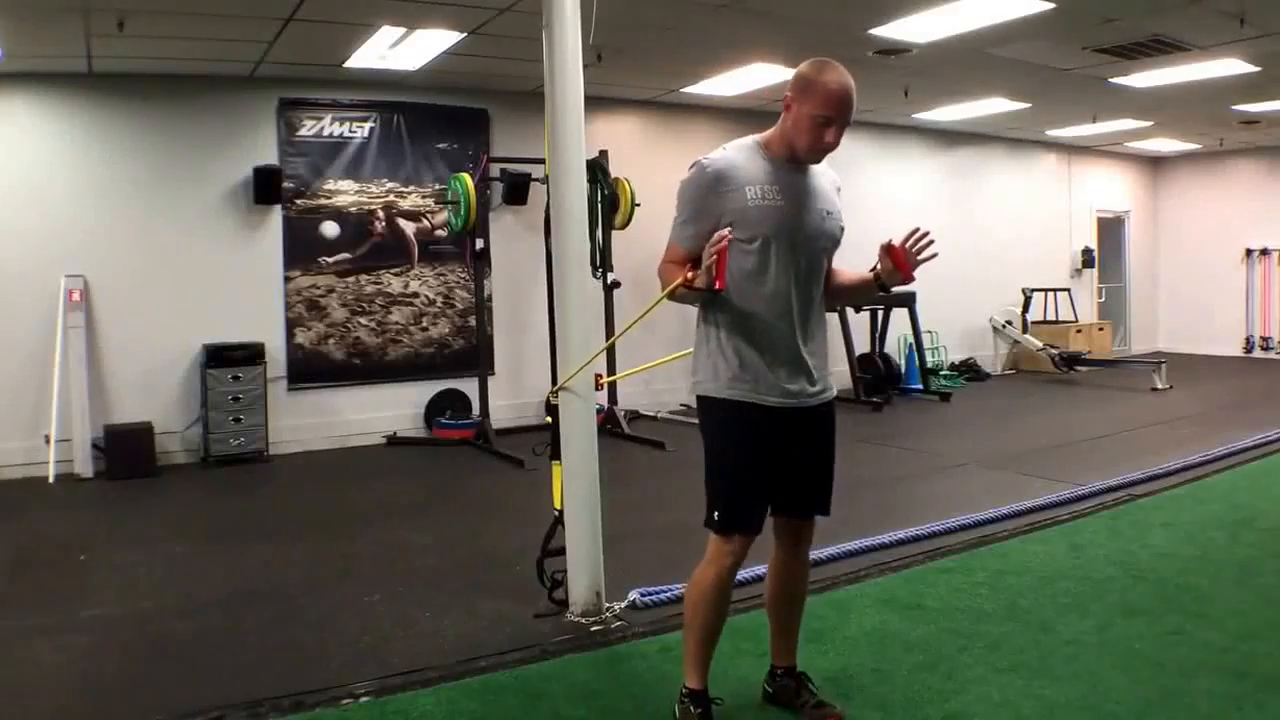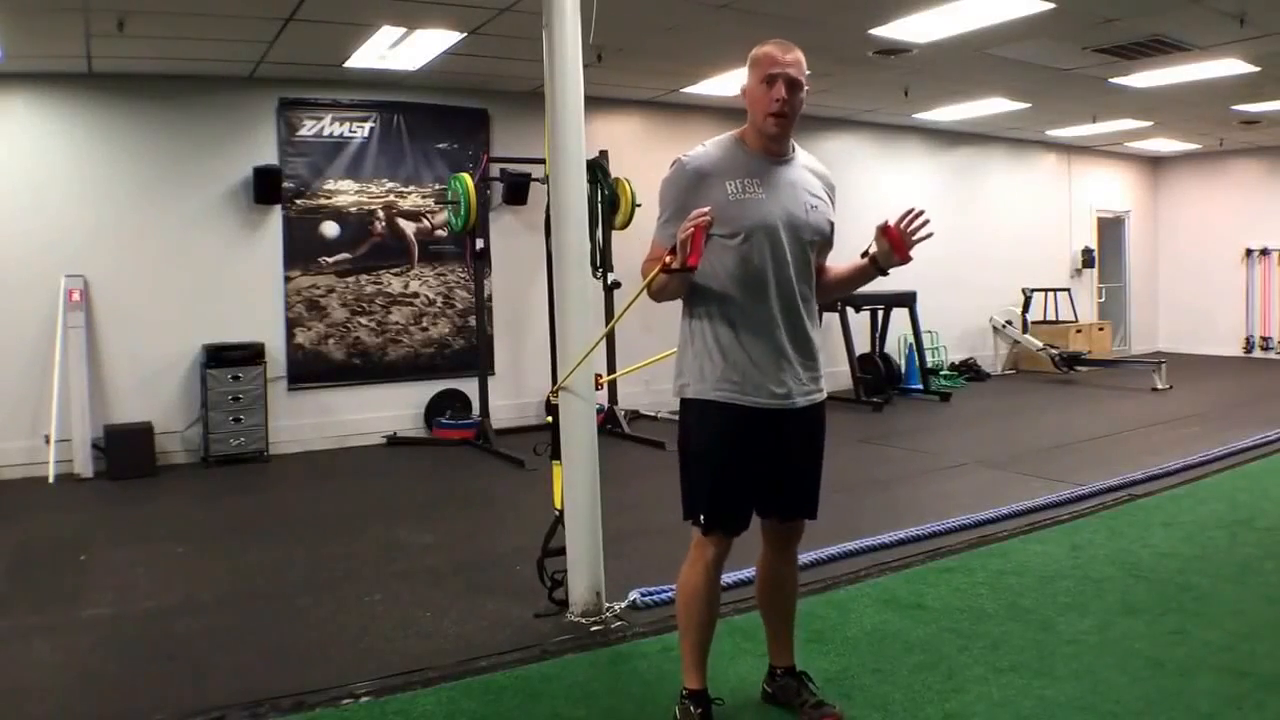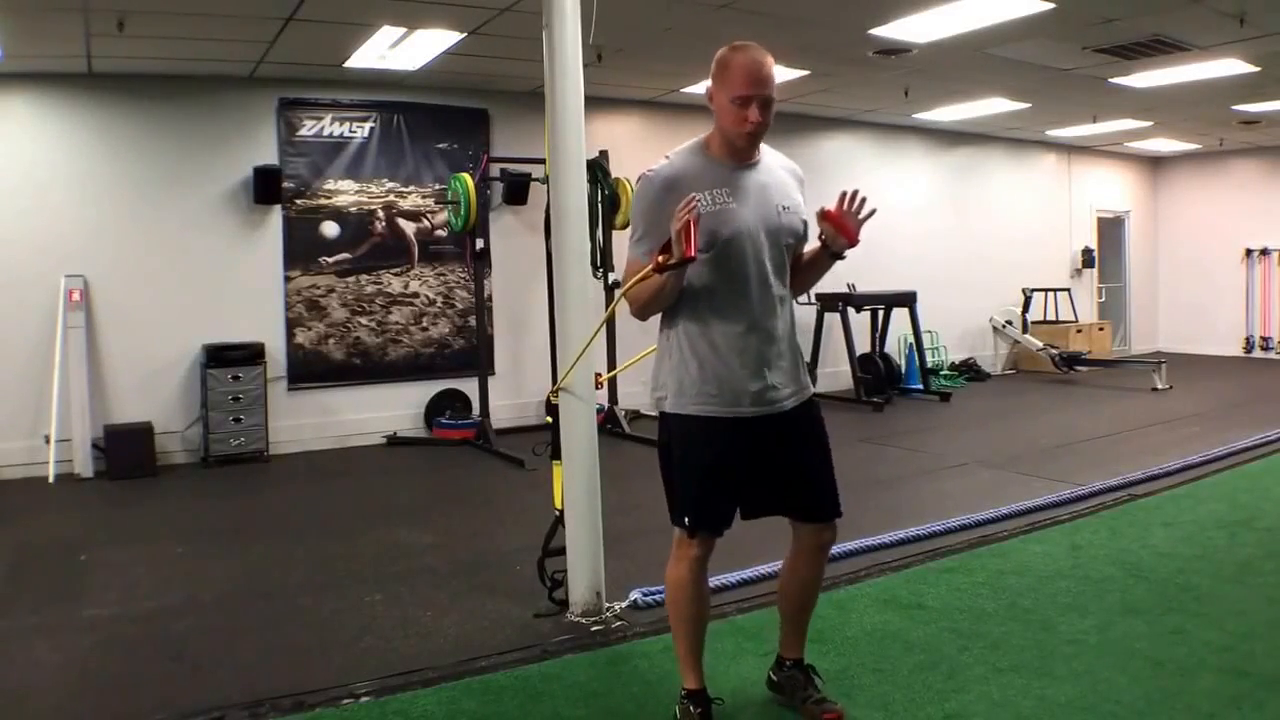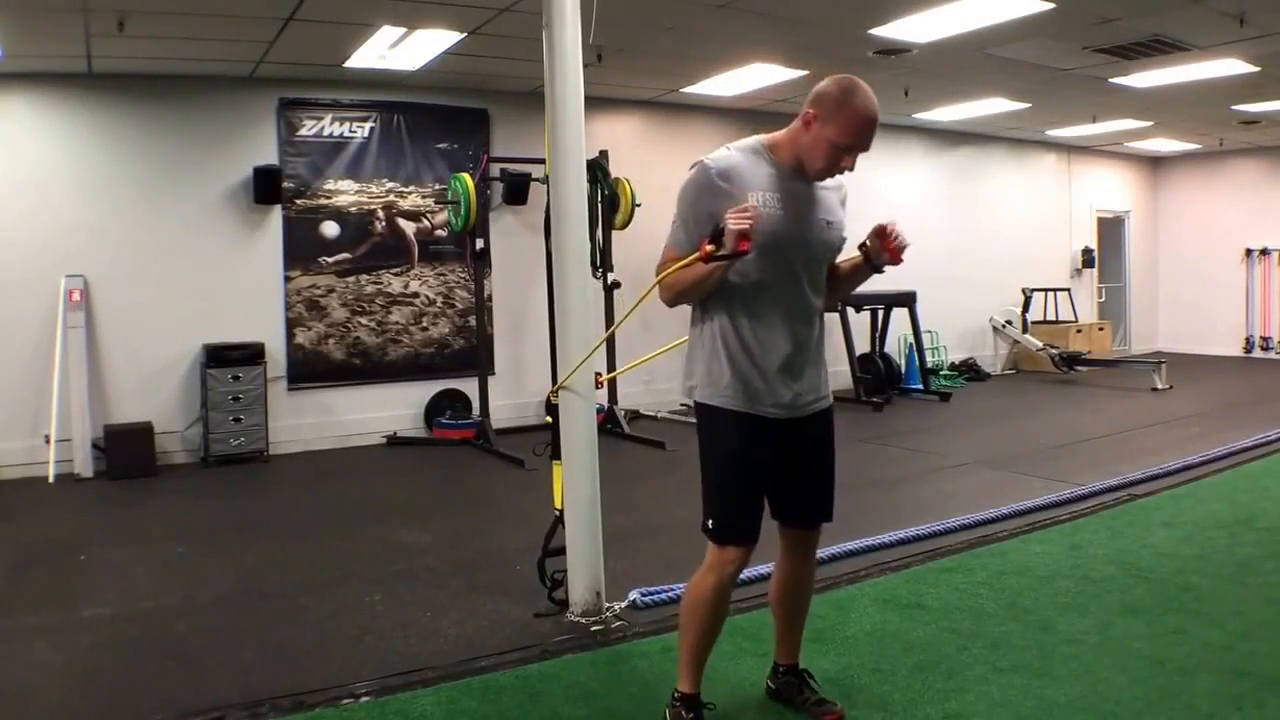
dt=1s
person 1, frame 1
left shoulder: (828, 186)
right shoulder: (719, 173)
right elbow: (671, 272)
left wrist: (879, 279)
right wrist: (700, 280)
left hip: (810, 391)
right hip: (738, 391)
left knee: (797, 536)
right knee: (731, 543)
person 1, frame 2
left shoulder: (817, 179)
right shoulder: (698, 170)
right elbow: (656, 283)
left wrist: (875, 263)
right wrist: (681, 264)
left hip: (799, 392)
right hip: (720, 392)
left knee: (784, 534)
right knee: (713, 540)
person 1, frame 3
left shoulder: (787, 175)
right shoulder: (667, 181)
right elbow: (639, 303)
left wrist: (832, 248)
right wrist: (674, 260)
left hip: (787, 393)
right hip: (701, 402)
left knee: (817, 529)
right knee: (695, 544)
left ankle: (791, 665)
person 1, frame 4
left shoulder: (832, 191)
right shoulder: (720, 174)
right elbow: (670, 288)
left wrist: (869, 262)
right wrist: (724, 253)
left hip: (807, 397)
right hip: (734, 398)
left knee: (802, 539)
right knee: (730, 552)
